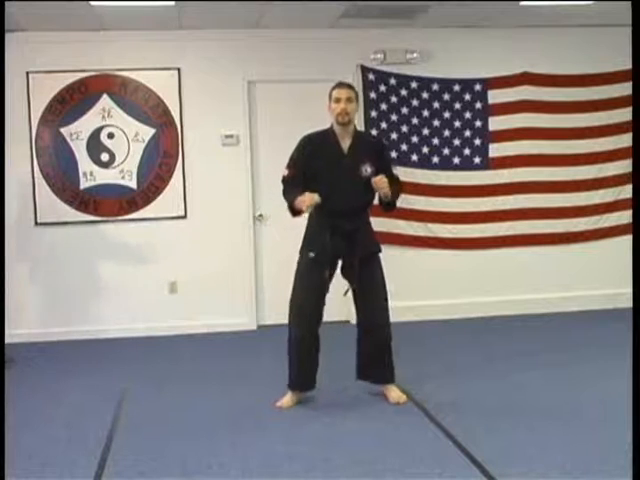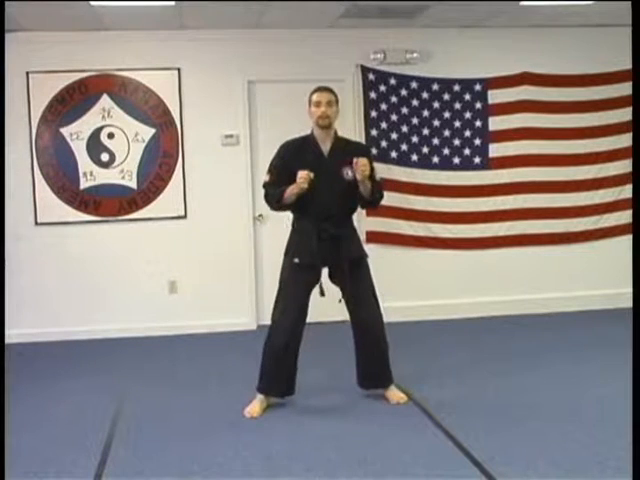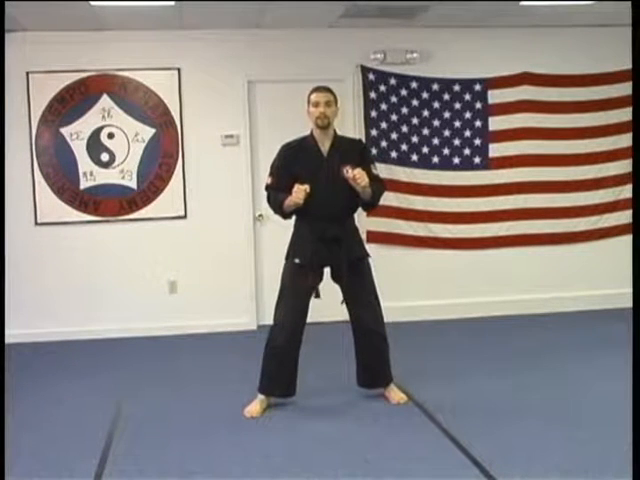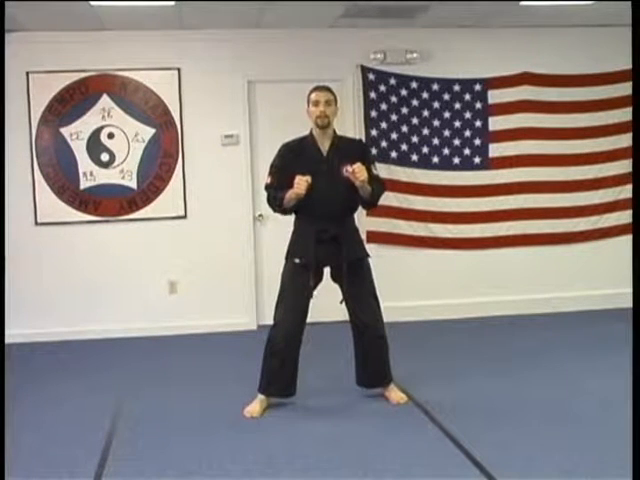
dt=0.5s
person 1, frame 1
left shoulder: (373, 146)
right shoulder: (310, 144)
left elbow: (392, 191)
right elbow: (289, 185)
left wrist: (387, 191)
right wrist: (299, 202)
left hip: (359, 235)
right hip: (320, 234)
left knee: (374, 311)
right knee: (303, 313)
left ankle: (384, 380)
right ankle: (299, 387)
person 1, frame 2
left shoulder: (356, 152)
right shoulder: (291, 150)
left elbow: (372, 199)
right elbow: (271, 196)
left wrist: (364, 181)
right wrist: (295, 188)
left hip: (344, 240)
right hip: (305, 241)
left knee: (368, 315)
right knee: (286, 320)
left ankle: (383, 382)
right ankle: (266, 393)
person 1, frame 3
left shoulder: (355, 150)
right shoulder: (291, 152)
left elbow: (373, 197)
right elbow: (274, 198)
left wrist: (364, 188)
right wrist: (291, 201)
left hip: (346, 240)
right hip: (306, 241)
left knee: (369, 316)
right knee: (287, 321)
left ankle: (384, 382)
right ankle: (266, 393)
person 1, frame 4
left shoulder: (355, 149)
right shoulder: (291, 152)
left elbow: (372, 198)
right elbow: (274, 199)
left wrist: (363, 185)
right wrist: (293, 194)
left hip: (346, 241)
right hip: (306, 242)
left knee: (368, 316)
right knee: (287, 322)
left ankle: (384, 382)
right ankle: (266, 393)
